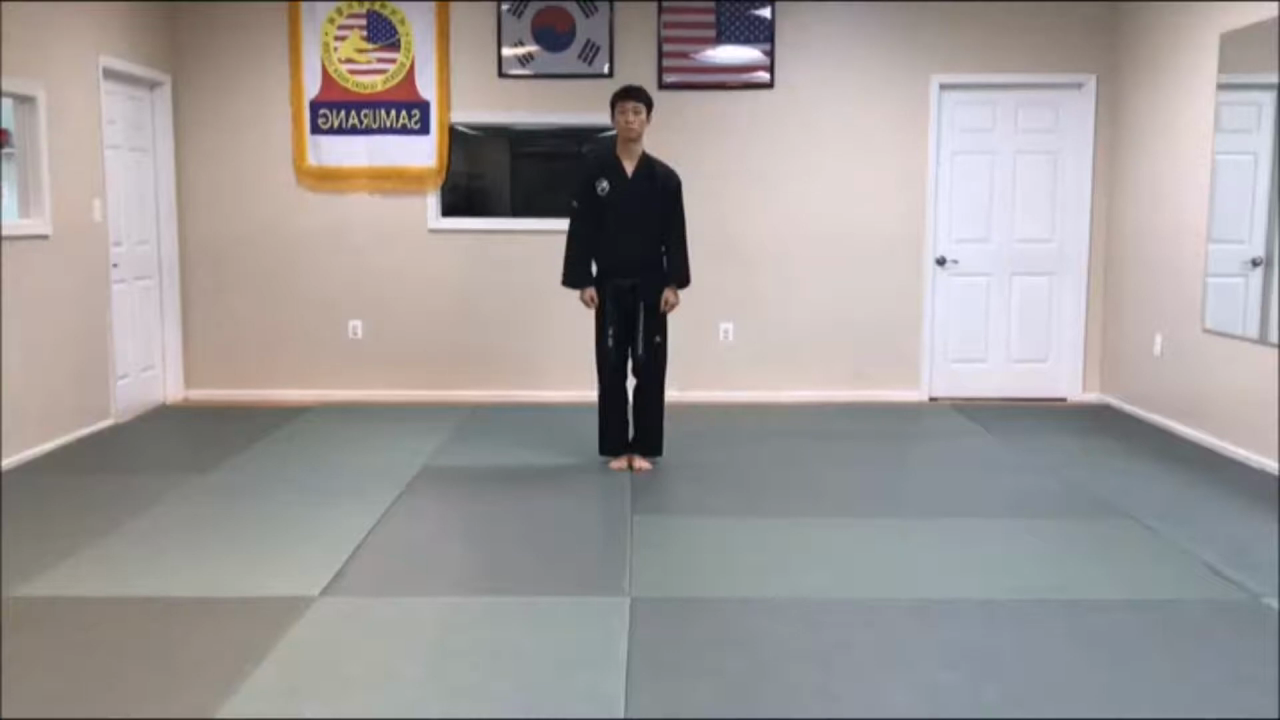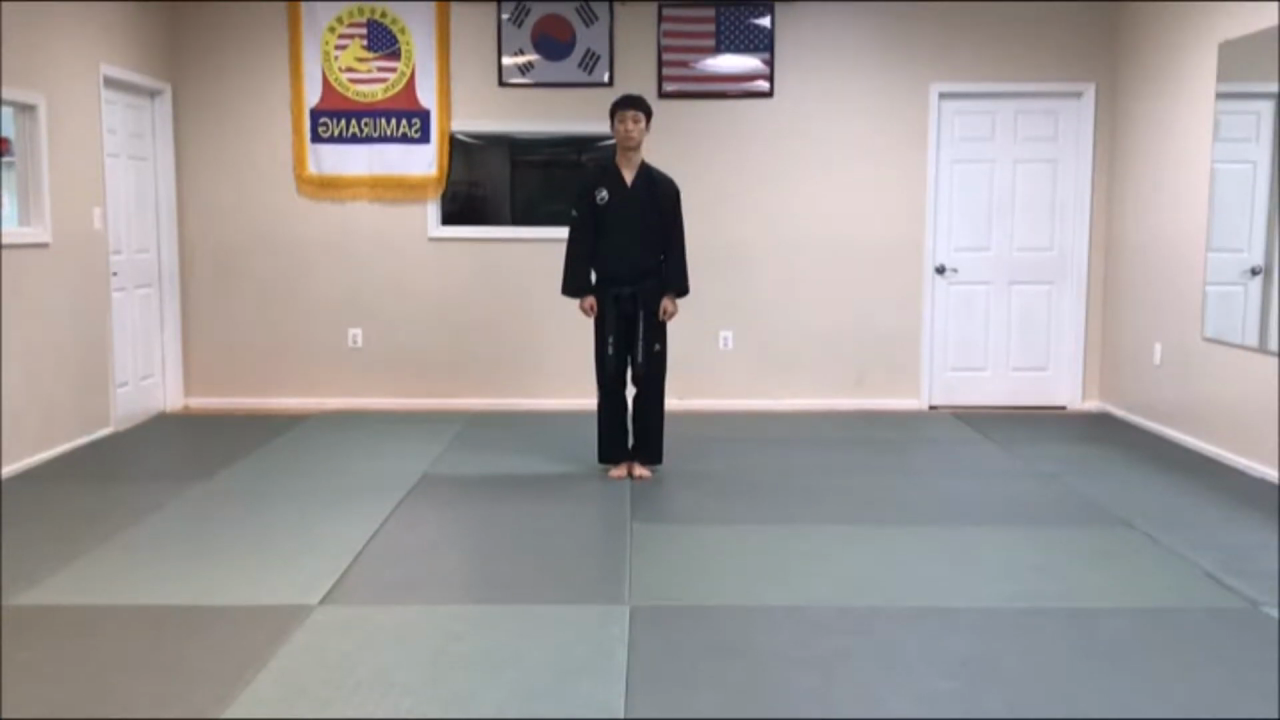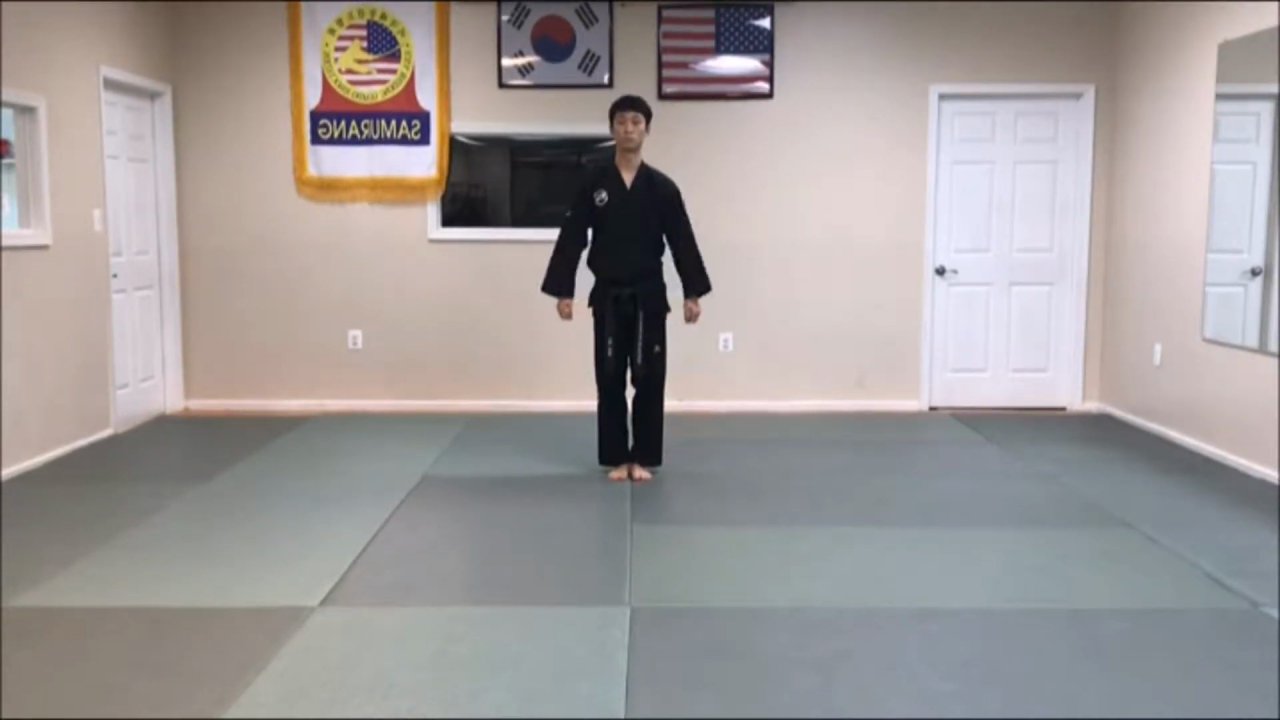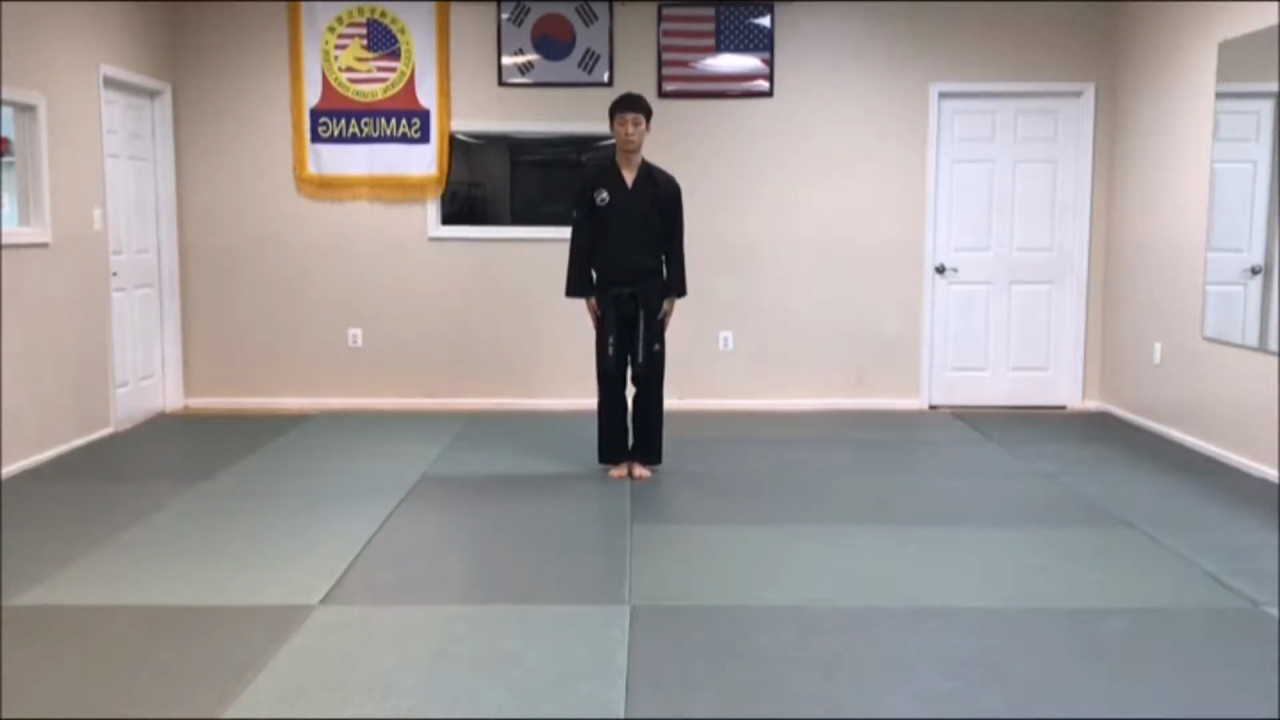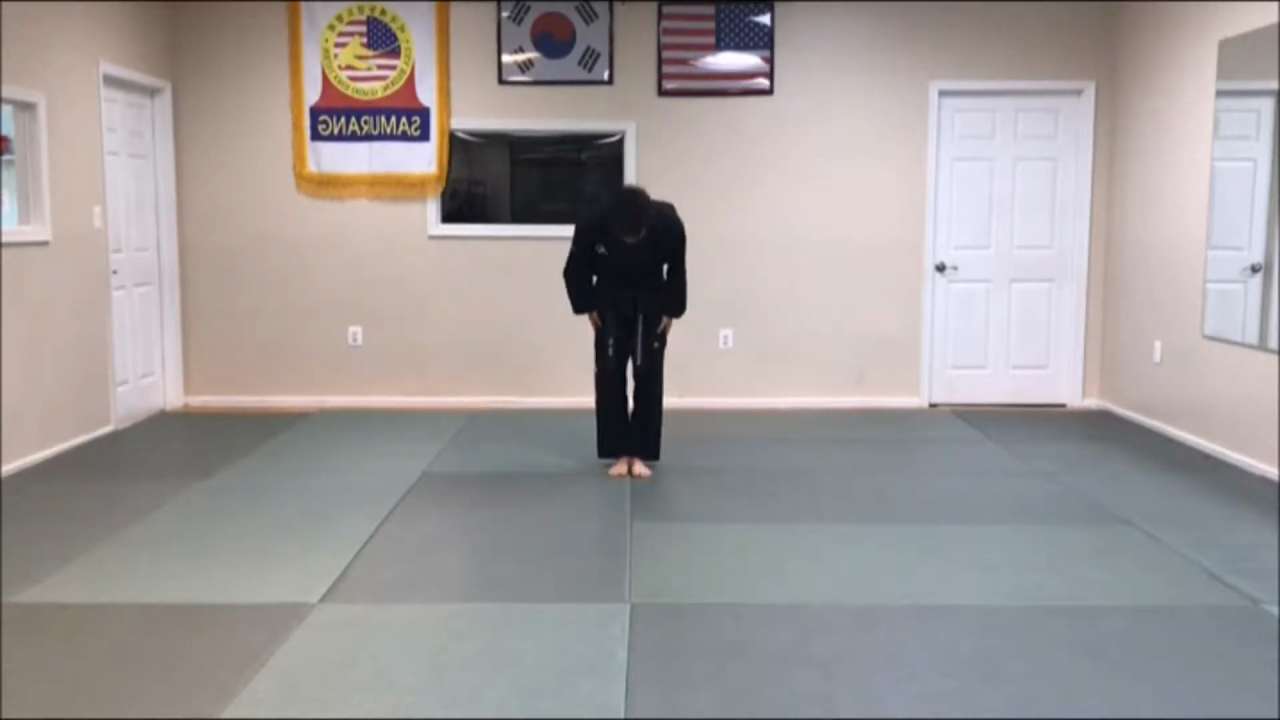
dt=0.7s
person 1, frame 1
left shoulder: (664, 177)
right shoulder: (595, 173)
left elbow: (674, 234)
right elbow: (581, 231)
left wrist: (673, 284)
right wrist: (584, 282)
left hip: (649, 286)
right hip: (609, 286)
left knee: (649, 368)
right knee: (611, 368)
left ankle: (643, 449)
right ankle: (617, 448)
person 1, frame 2
left shoulder: (663, 186)
right shoulder: (594, 182)
left elbow: (673, 243)
right elbow: (580, 240)
left wrist: (671, 293)
right wrist: (583, 290)
left hip: (649, 295)
right hip: (608, 294)
left knee: (649, 376)
right knee: (610, 377)
left ankle: (644, 456)
right ankle: (617, 456)
person 1, frame 3
left shoulder: (662, 187)
right shoulder: (593, 183)
left elbow: (682, 241)
right elbow: (572, 238)
left wrist: (692, 293)
right wrist: (564, 290)
left hip: (648, 295)
right hip: (608, 296)
left knee: (648, 378)
right knee: (609, 378)
left ankle: (643, 457)
right ankle: (617, 457)
person 1, frame 4
left shoulder: (664, 184)
right shoulder: (594, 181)
left elbow: (674, 244)
right elbow: (581, 241)
left wrist: (672, 294)
right wrist: (586, 292)
left hip: (649, 295)
right hip: (609, 295)
left knee: (648, 377)
right knee: (610, 377)
left ankle: (643, 456)
right ankle: (617, 456)
person 1, frame 5
left shoulder: (669, 224)
right shoulder: (592, 226)
left elbow: (677, 270)
right elbow: (576, 271)
left wrist: (671, 310)
right wrist: (588, 307)
left hip: (651, 305)
right hip: (610, 304)
left knee: (648, 373)
right knee: (610, 372)
left ankle: (641, 453)
right ankle: (619, 452)
